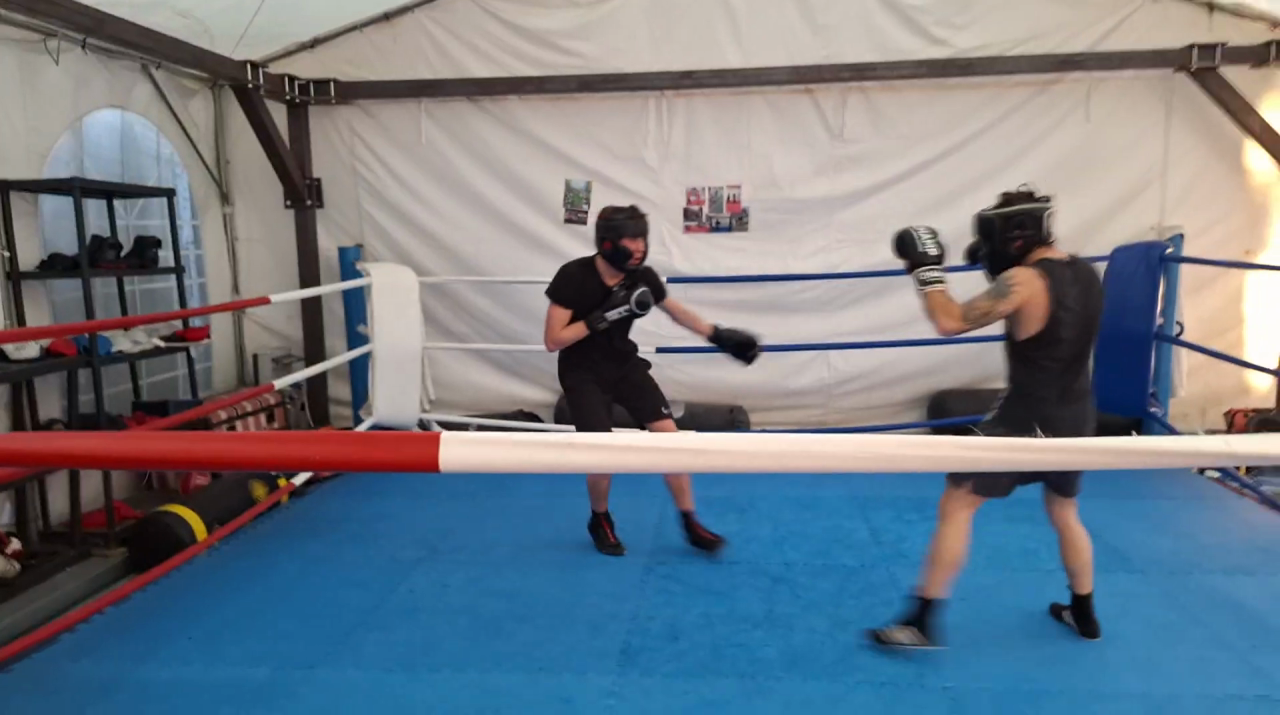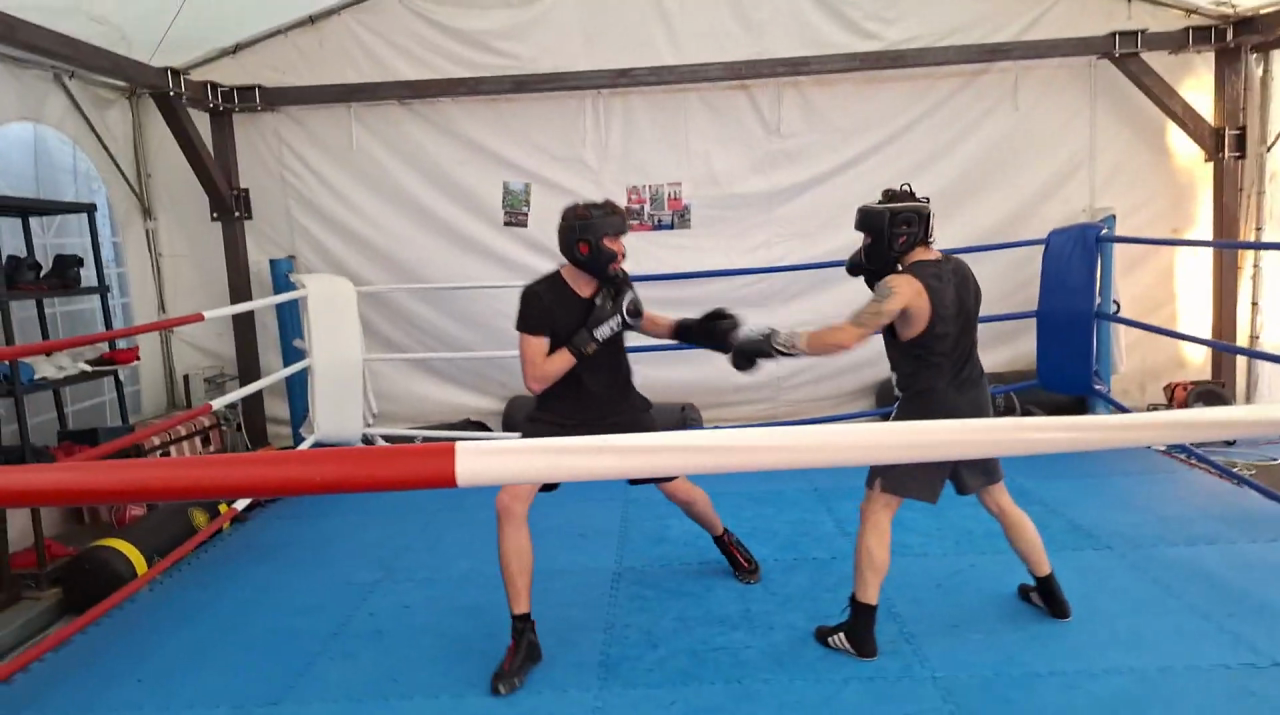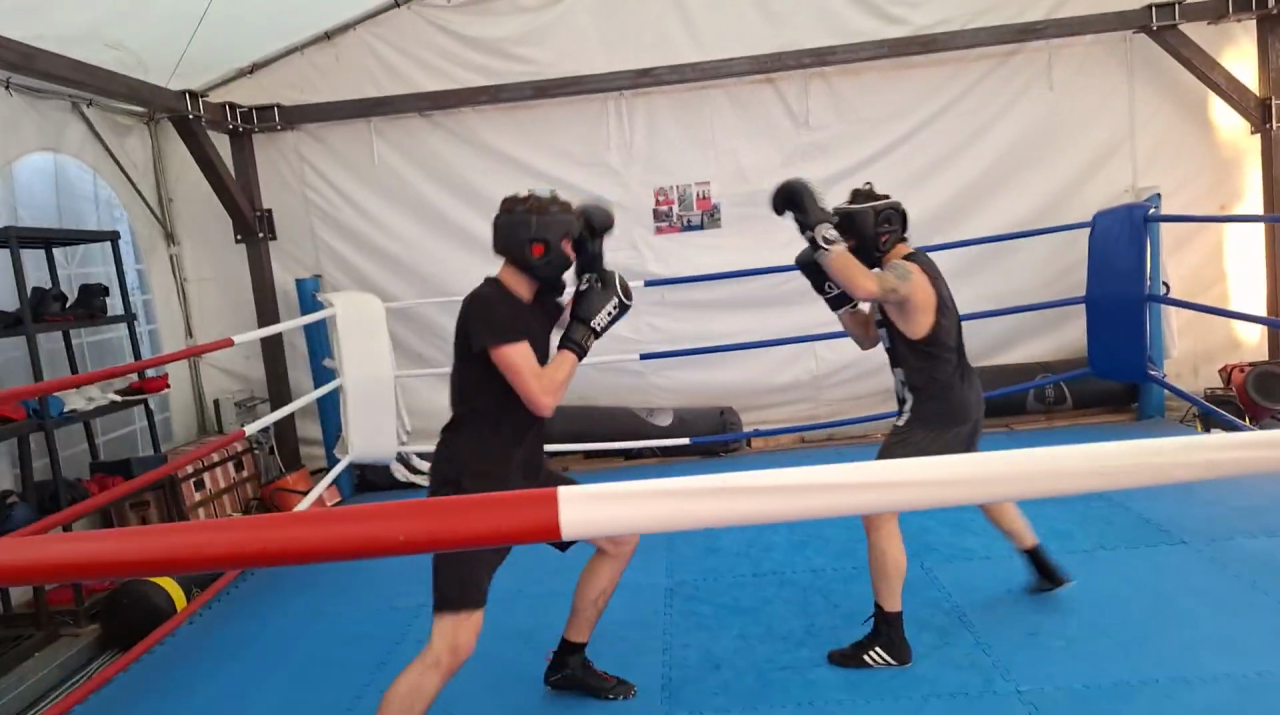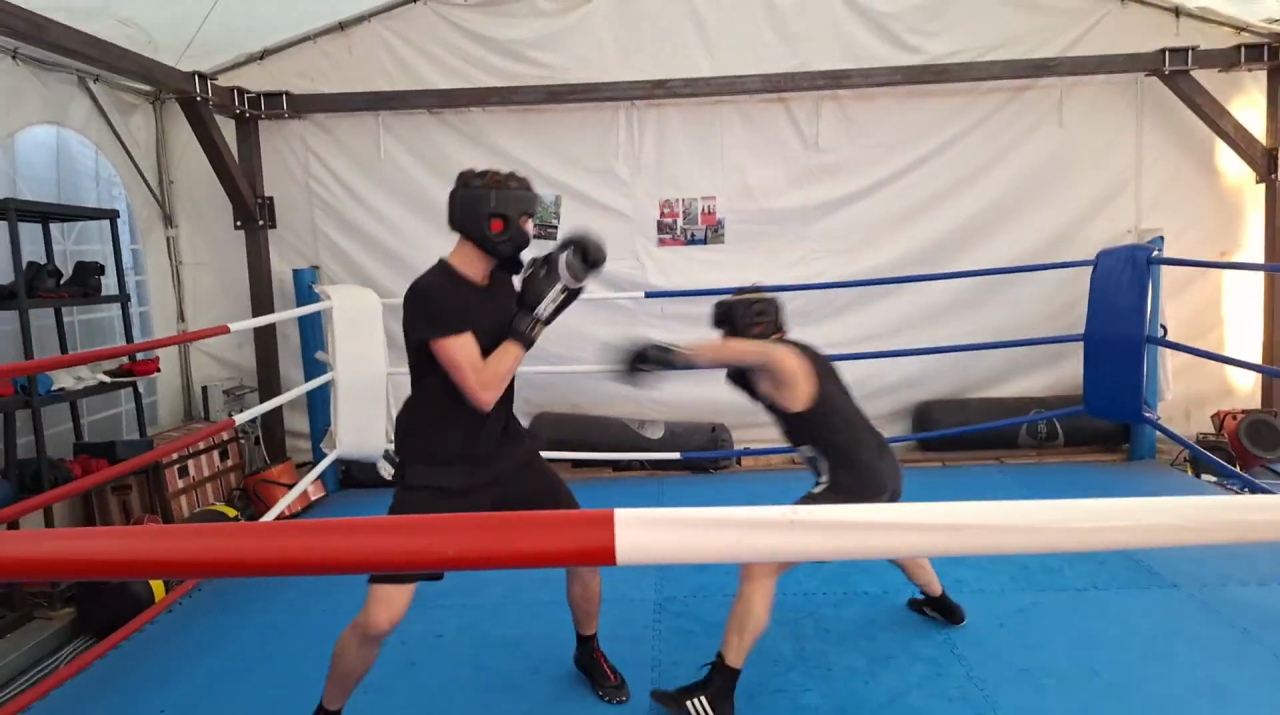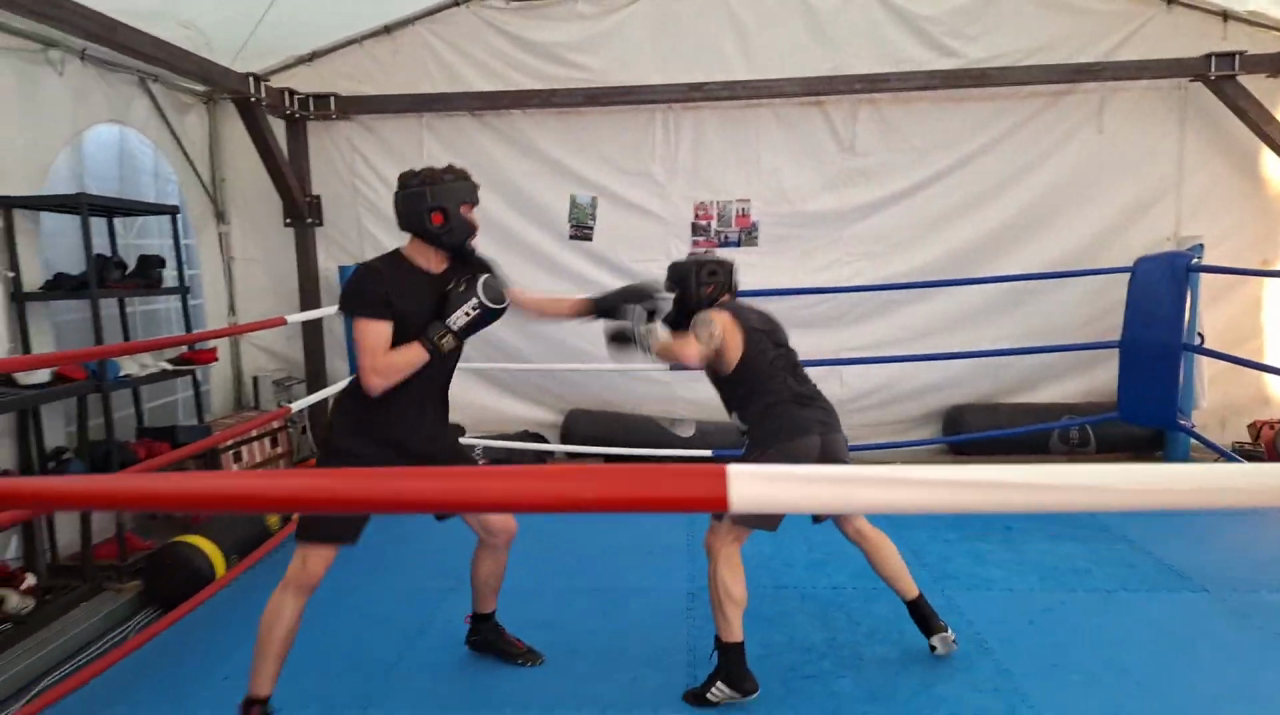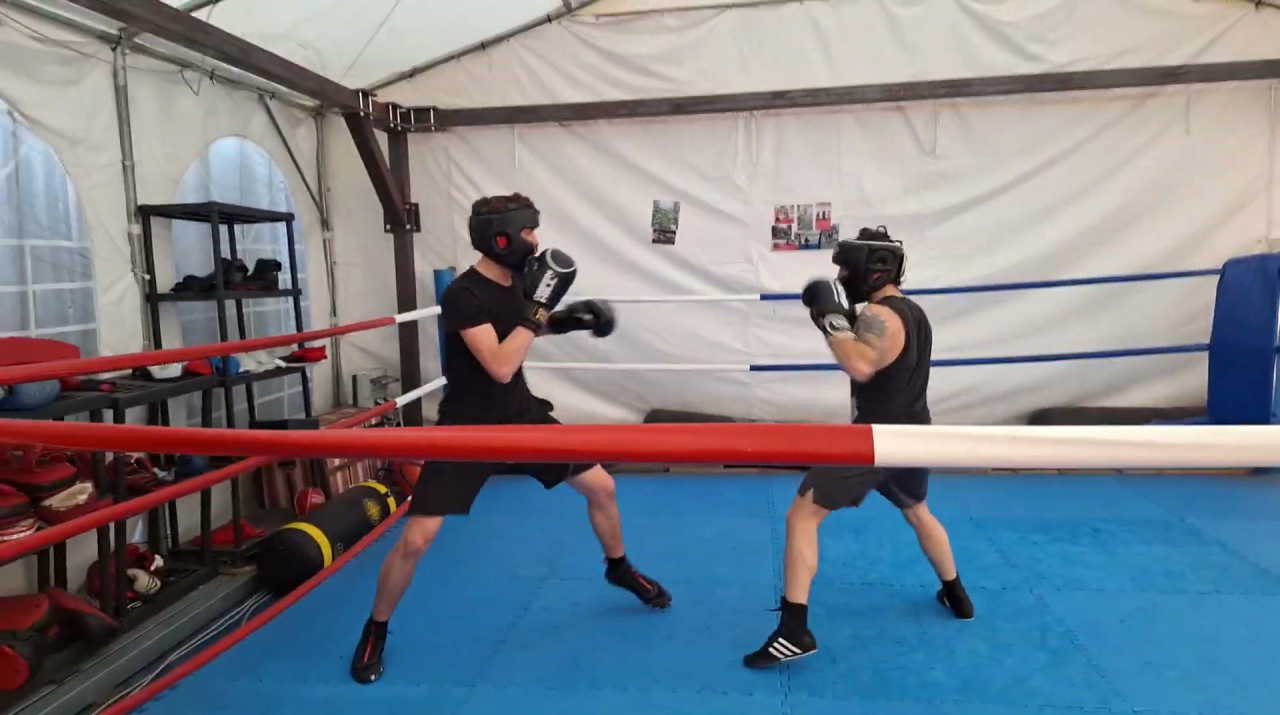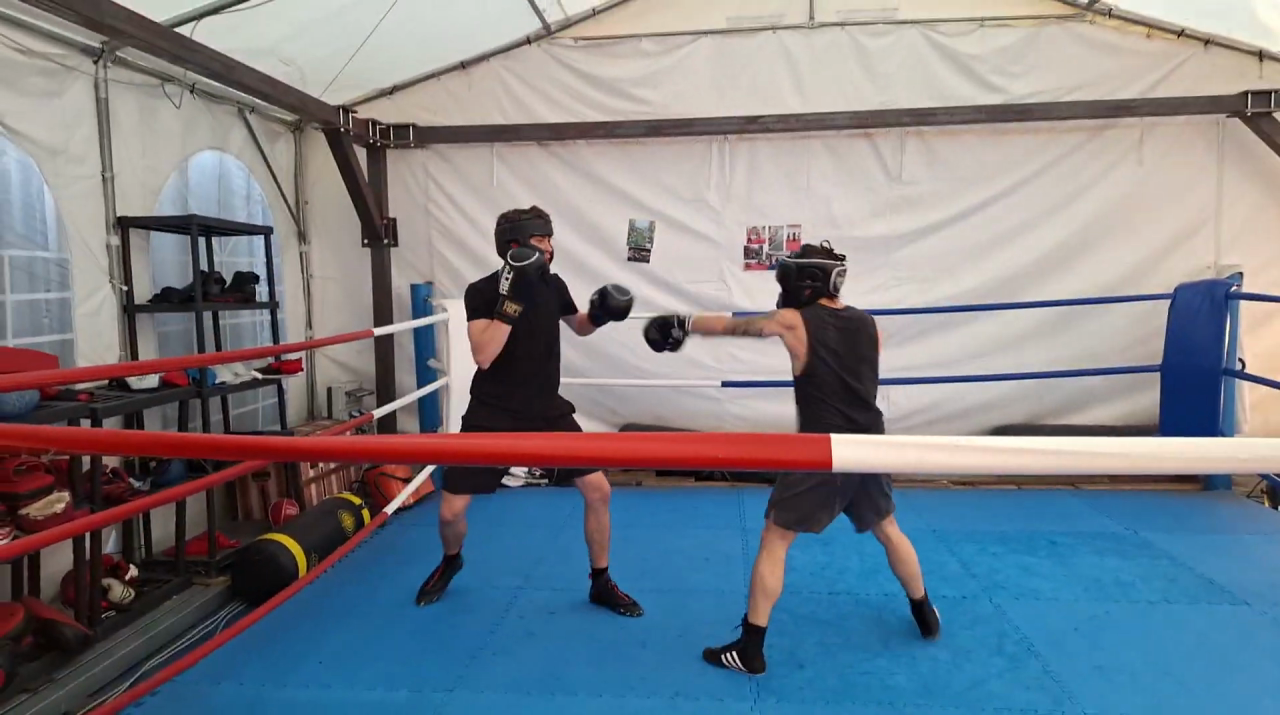
dt=0.4s
person 1, frame 1
left shoulder: (641, 277)
right shoulder: (571, 277)
left elbow: (677, 311)
right elbow: (553, 340)
left wrist: (719, 335)
right wrist: (602, 317)
left hip: (623, 365)
right hip: (583, 372)
left knee: (667, 436)
left ankle: (690, 521)
right ankle: (600, 518)
person 1, frame 2
left shoulder: (614, 283)
right shoulder: (541, 298)
left elbow: (647, 323)
right elbow: (536, 380)
left wrist: (696, 329)
right wrist: (591, 336)
left hip: (619, 411)
right hip: (559, 420)
left knee: (679, 490)
right knee: (511, 507)
left ankle: (726, 541)
right ankle: (523, 637)
person 1, frame 3
left shoulder: (536, 299)
right shoulder: (489, 305)
left elbow: (550, 358)
right elbow: (542, 399)
left wrist: (593, 271)
right wrist: (589, 324)
left hip: (524, 473)
right hip: (473, 487)
left knee: (622, 536)
right knee: (451, 650)
left ankle: (568, 661)
person 1, frame 4
left shoulder: (498, 274)
right shoulder: (432, 294)
left elbow: (507, 335)
right elbow: (482, 392)
left wrist: (566, 271)
right wrist: (538, 314)
left hip: (503, 454)
right hip: (435, 471)
right knee: (379, 619)
left ankle: (588, 650)
person 1, frame 5
left shoulder: (469, 270)
right shoulder: (374, 280)
left elbow: (538, 305)
right elbow: (375, 379)
left wrist: (604, 302)
right wrist: (448, 328)
left hip: (426, 439)
right hip: (359, 442)
left knee: (500, 530)
right knee: (304, 576)
left ankle: (483, 628)
person 1, frame 6
left shoulder: (525, 277)
right shoulder: (463, 295)
right elbow: (501, 367)
left wrist: (578, 319)
right wrist: (541, 305)
left hip: (520, 415)
right hip: (464, 426)
left knee: (600, 487)
right knee: (415, 540)
left ankle: (621, 569)
right ankle: (376, 633)
person 1, frame 7
left shoulder: (552, 284)
right shoulder: (482, 292)
left elbow: (581, 327)
right elbow: (483, 357)
left wrist: (602, 310)
right wrist: (512, 298)
left hip: (547, 411)
right hip: (492, 416)
left knee: (598, 491)
right knee: (451, 511)
left ankle: (601, 583)
right ankle: (450, 564)
person 2, frame 1
left shoulder: (1022, 283)
right shoulder: (1087, 275)
left elbow: (949, 323)
left wrist: (926, 266)
right wrist: (1000, 268)
left hip: (1025, 419)
right hip: (1076, 416)
left knee: (956, 505)
right knee: (1063, 510)
left ankle: (921, 620)
right ankle: (1083, 611)
person 2, frame 2
left shoulder: (904, 284)
right shoulder: (961, 272)
left elbow: (848, 336)
left wrist: (773, 342)
left hip: (927, 414)
right hip: (975, 406)
left knee: (876, 510)
right knee: (997, 501)
left ankle: (860, 629)
right ankle: (1051, 594)
person 2, frame 3
left shoulder: (904, 274)
right shoulder: (907, 268)
left elbow: (863, 285)
right elbow: (866, 339)
left wrist: (819, 226)
right wrist: (830, 288)
left hip: (934, 415)
right hip: (963, 400)
left knee: (877, 514)
left ankle: (889, 639)
right ankle: (1043, 566)
person 2, frame 4
left shoulder: (779, 357)
right shoulder: (802, 359)
left elbow: (728, 352)
left wrist: (667, 353)
right wrist: (756, 386)
left hip: (856, 487)
right hip: (884, 472)
left knee: (759, 570)
right ankle: (942, 604)
person 2, frame 5
left shoulder: (713, 318)
right shoulder: (756, 320)
left elbow: (688, 354)
left wrist: (644, 335)
right wrist: (672, 330)
left hip: (781, 445)
right hip: (823, 430)
left knee: (721, 544)
right knee: (859, 529)
left ankle: (734, 671)
right ankle: (930, 621)
person 2, frame 6
left shoulder: (878, 315)
right shoulder: (910, 310)
left elbow: (858, 366)
left wrist: (831, 318)
right wrist: (843, 318)
left knee: (802, 518)
right knee: (919, 513)
left ankle: (795, 630)
right ankle: (956, 595)
person 2, frame 7
left shoulder: (795, 321)
right shoulder: (867, 325)
left elbow: (728, 325)
left wrist: (681, 323)
left knee: (775, 542)
right knee: (888, 531)
left ankle: (750, 649)
right ankle: (925, 615)
